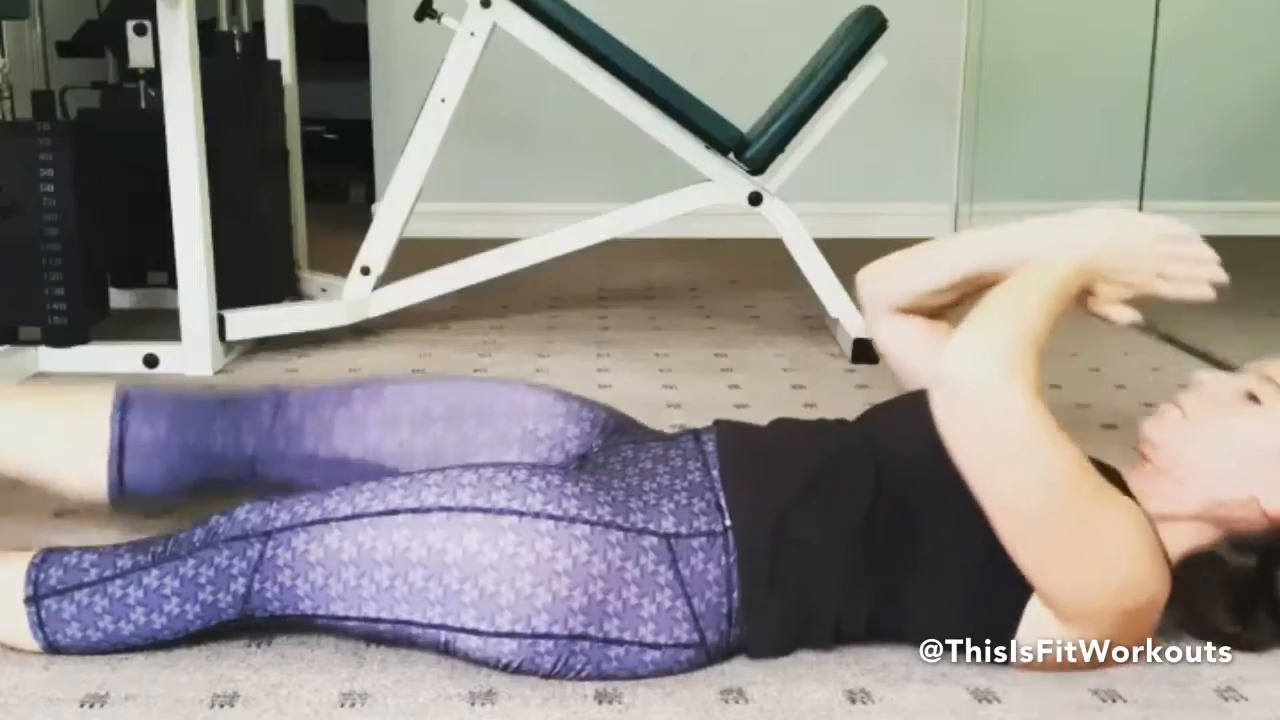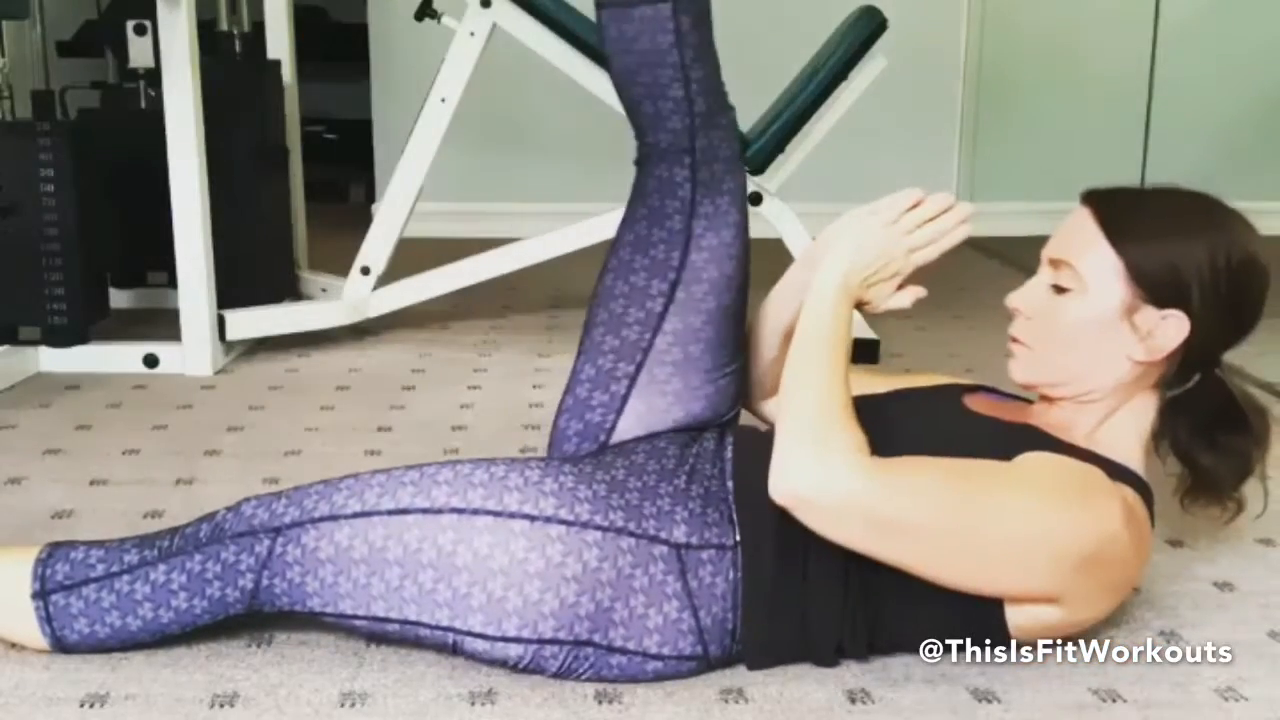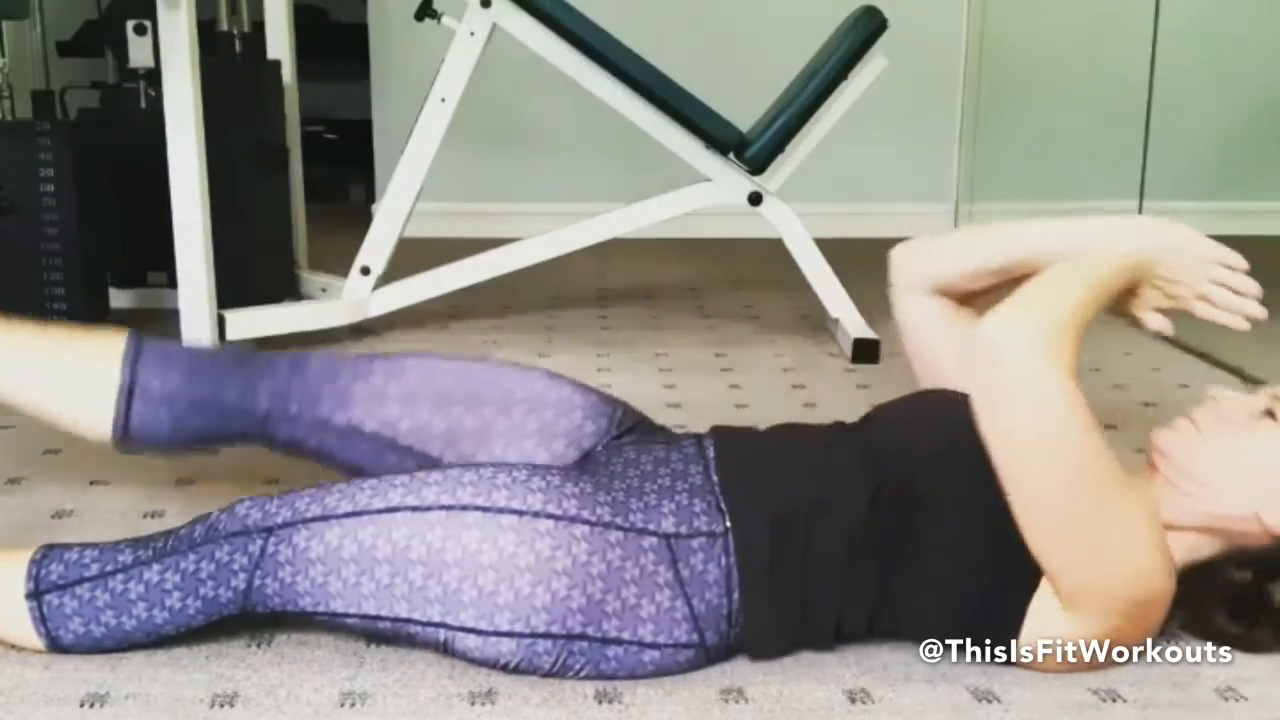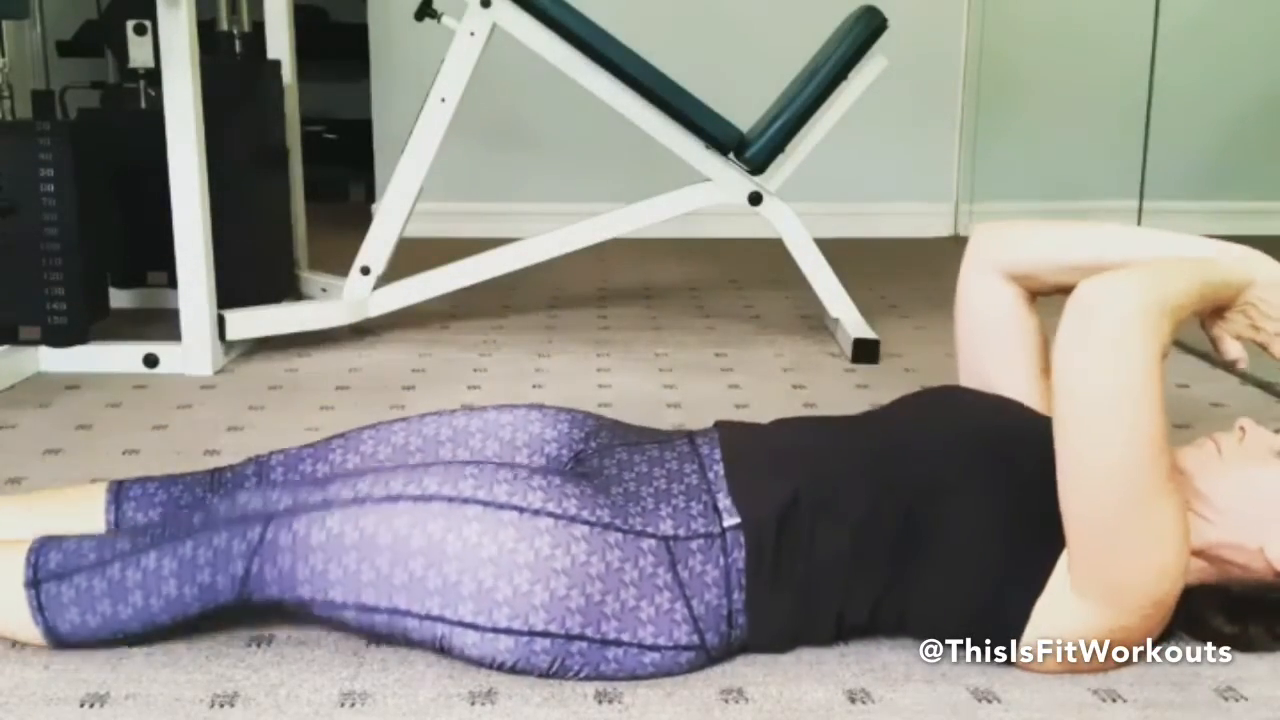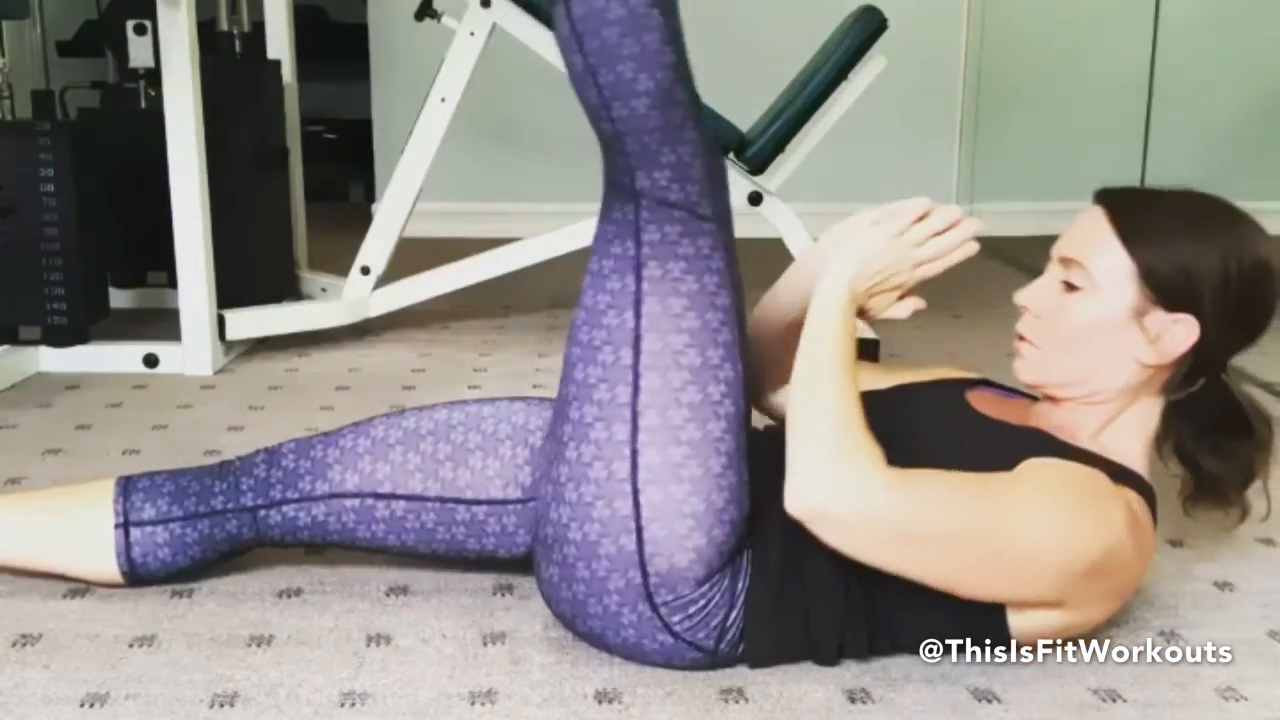
dt=1s
person 1, frame 1
left shoulder: (1113, 576)
right shoulder: (1059, 485)
left elbow: (974, 377)
right elbow: (889, 292)
left wrist: (1076, 262)
right wrist: (1079, 238)
left hip: (673, 569)
right hip: (661, 468)
left knee: (256, 554)
right knee: (254, 430)
person 1, frame 2
left shoulder: (1089, 527)
right shoulder: (1025, 418)
left elbow: (815, 482)
right elbow: (767, 384)
left wrist: (836, 280)
right wrist: (824, 271)
left hip: (668, 578)
right hip: (666, 468)
left knee: (263, 544)
right knee: (690, 160)
person 1, frame 3
left shoulder: (1118, 577)
right shoulder: (1068, 499)
left elbow: (1007, 352)
right elbow: (917, 274)
left wrist: (1117, 259)
right wrist: (1109, 241)
left hip: (670, 571)
right hip: (662, 467)
left knee: (248, 551)
right knee: (270, 384)
person 1, frame 4
left shoulder: (1124, 580)
right shoulder: (1069, 472)
left elbow: (1108, 318)
right elbow: (995, 258)
left hip: (670, 577)
right hip: (665, 470)
left knee: (255, 542)
right knee: (253, 492)
person 1, frame 5
left shoulder: (1093, 526)
right shoulder: (1019, 413)
left elbow: (831, 497)
right elbow: (763, 371)
left wrist: (841, 288)
right wrist: (831, 266)
left hip: (665, 579)
right hip: (622, 501)
left knee: (665, 187)
right knee: (265, 485)
